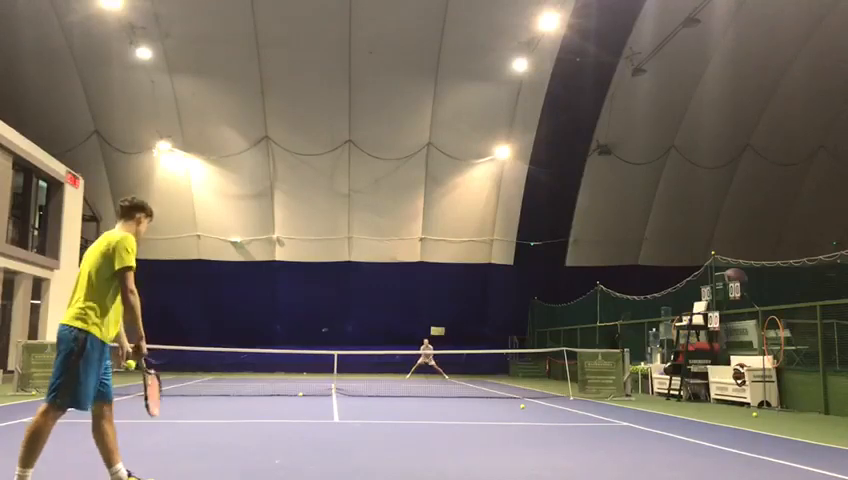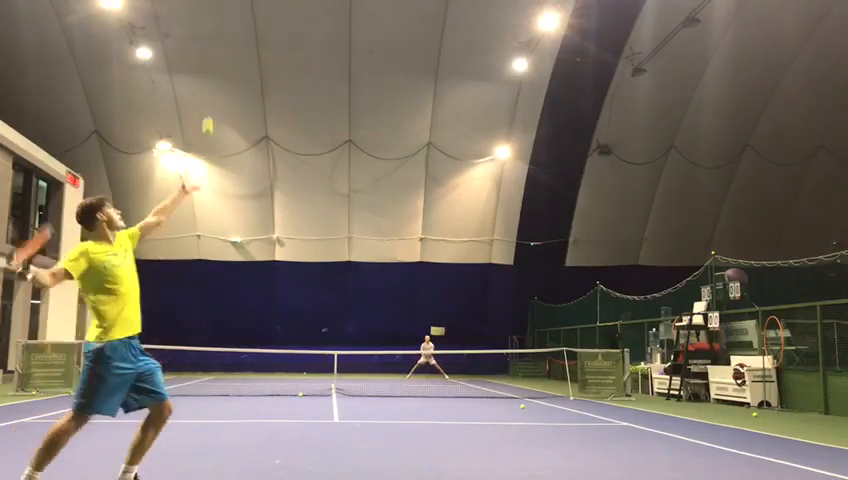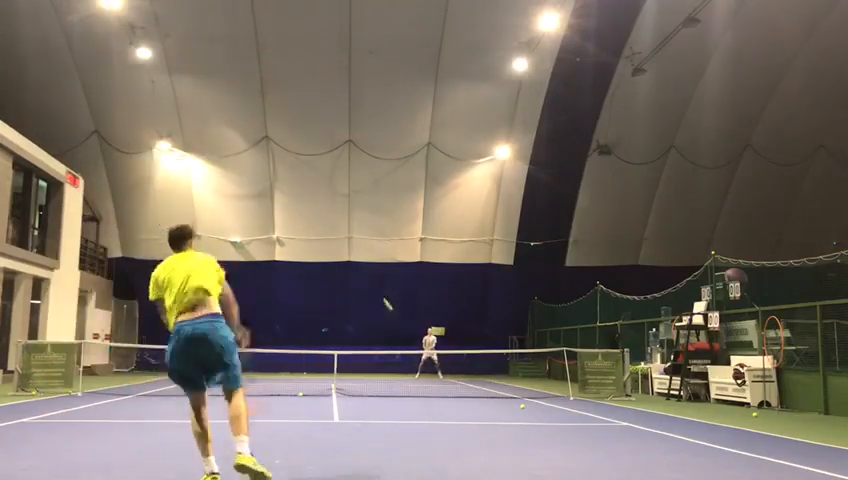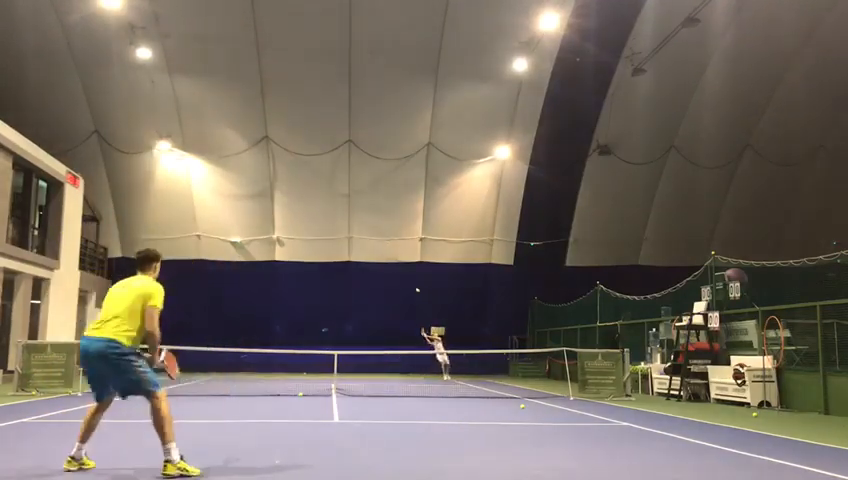
dt=1s
person 1, frame 1
left shoulder: (107, 240)
right shoulder: (123, 240)
right elbow: (129, 293)
left wrist: (122, 341)
right wrist: (140, 336)
left hip: (94, 335)
right hip: (84, 332)
left knee: (103, 410)
right knee: (55, 406)
person 1, frame 2
left shoulder: (124, 242)
right shoulder: (88, 252)
left elbow: (154, 218)
right elbow: (50, 278)
left wrist: (181, 194)
right wrist: (28, 271)
left hip: (132, 346)
right hip: (108, 347)
left knee: (162, 408)
right knee: (79, 417)
person 1, frame 3
left shoulder: (159, 273)
right shoulder: (206, 260)
left elbow: (165, 316)
right elbow: (228, 299)
right wrist: (237, 330)
left hip: (182, 334)
right hip: (212, 325)
left knee: (197, 403)
right knee: (235, 393)
right ankle: (243, 454)
person 1, frame 4
left shoulder: (118, 285)
right shoulder: (154, 288)
right elbow: (151, 329)
right wrist: (153, 355)
left hip: (88, 343)
right hip: (113, 347)
left knee: (103, 402)
right knee: (158, 396)
left ankle: (75, 456)
right ankle: (172, 460)
